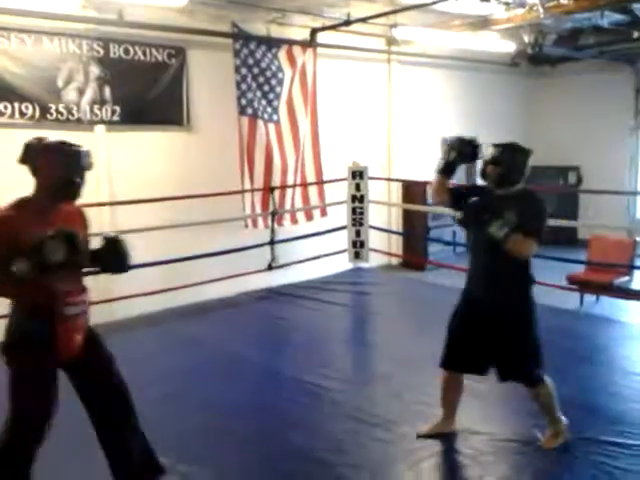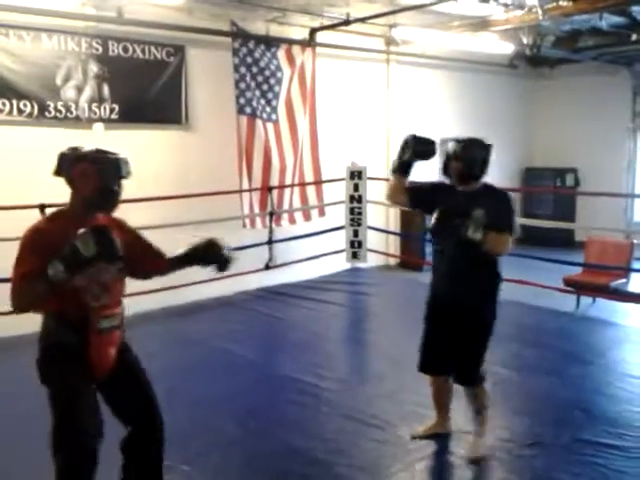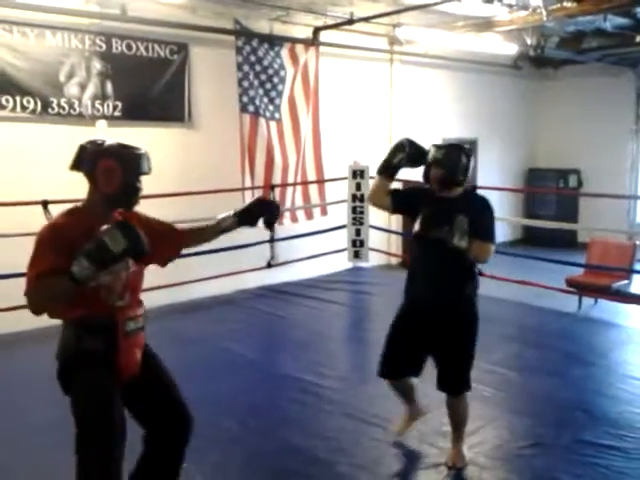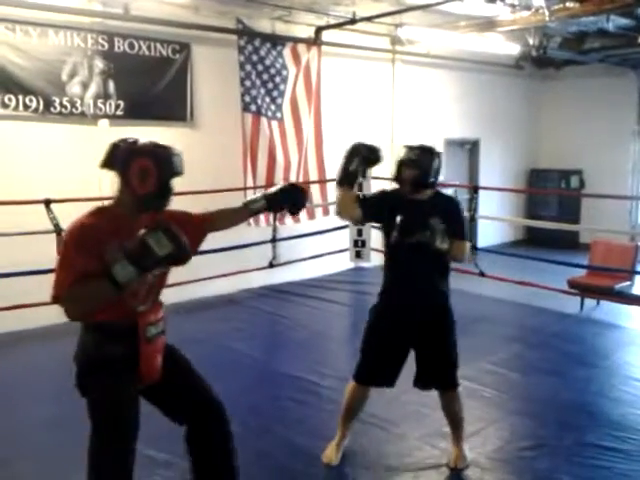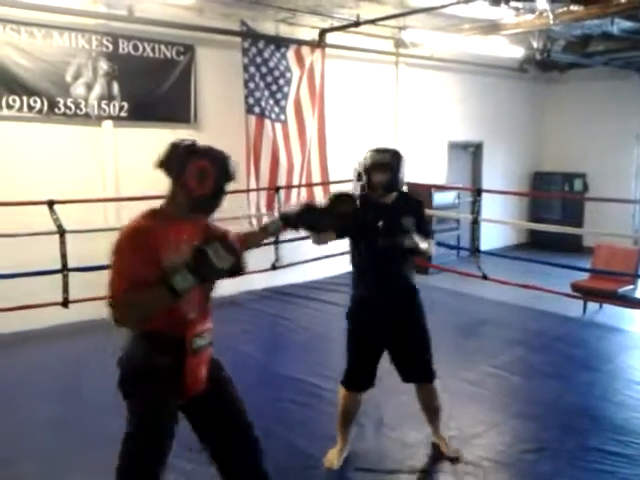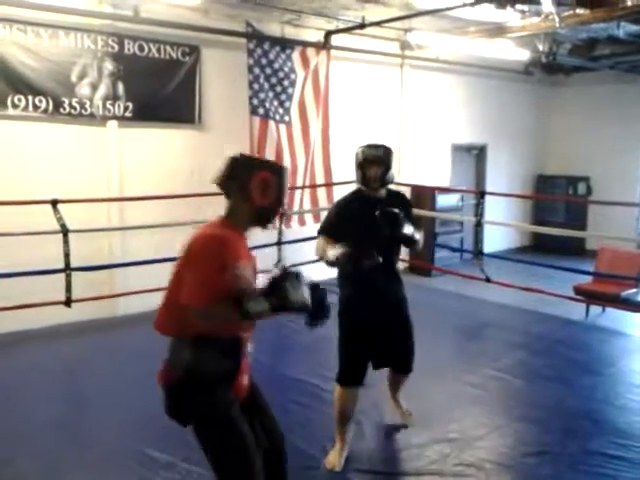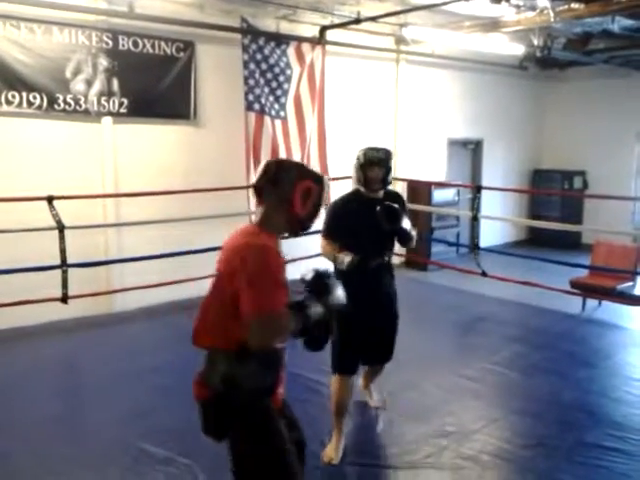
dt=0.2s
person 1, frame 1
left shoulder: (75, 215)
left wrist: (104, 257)
right wrist: (31, 264)
left hip: (76, 328)
right hip: (34, 333)
left knee: (117, 406)
right knee: (29, 425)
person 1, frame 2
left shoulder: (114, 227)
right shoulder: (44, 234)
left elbow: (151, 266)
right elbow: (21, 301)
left wrist: (193, 256)
right wrist: (64, 268)
left hip: (110, 342)
right hip: (68, 350)
left knee: (148, 426)
right knee: (80, 440)
person 1, frame 3
left shoulder: (131, 222)
right shoulder: (60, 231)
left elbow: (187, 238)
right elbow: (38, 301)
left wrist: (239, 218)
right wrist: (89, 263)
left hip: (132, 346)
right hip: (89, 353)
left knee: (174, 422)
right knee: (103, 451)
person 1, frame 4
left shoulder: (158, 221)
right shoulder: (87, 231)
left elbow: (214, 221)
right elbow: (74, 307)
left wrist: (267, 201)
right wrist: (130, 266)
left hip: (151, 347)
right hip: (108, 357)
left knee: (210, 417)
person 1, frame 5
left shoulder: (200, 228)
right shoulder: (141, 236)
left elbow: (235, 244)
right elbow: (125, 313)
left wrist: (283, 222)
right wrist: (190, 274)
left hip: (196, 361)
right hip: (154, 365)
left knee: (240, 447)
person 1, frame 6
left shoulder: (235, 239)
right shoulder: (213, 241)
right elbow: (202, 317)
left wrist: (289, 295)
right wrist: (266, 301)
left hip: (231, 370)
right hip: (200, 375)
left knee: (272, 450)
person 1, frame 7
left shoulder: (247, 239)
right shoulder: (260, 250)
right elbow: (264, 333)
left hip: (253, 383)
right hip: (240, 392)
left knee: (292, 449)
person 2, frame 1
left shoulder: (530, 204)
right shoulder: (482, 195)
left elbow: (525, 250)
right elbow: (438, 195)
left wrist: (490, 226)
right wrist: (450, 163)
left hip: (511, 300)
right hip: (476, 293)
left knee: (527, 372)
right knee: (453, 362)
left ankle: (557, 423)
right ankle: (447, 421)
person 2, frame 2
left shoulder: (496, 199)
right shoulder: (441, 192)
left elbow: (501, 246)
right elbow: (395, 195)
left wrist: (467, 227)
right wrist: (404, 162)
left hip: (476, 298)
right hip: (442, 293)
left knee: (466, 372)
right knee: (435, 365)
left ankle: (480, 428)
right ankle: (442, 420)
person 2, frame 3
left shoulder: (476, 205)
right shoulder: (420, 196)
left elbow: (483, 254)
right elbow: (376, 198)
left wrist: (451, 236)
right wrist: (391, 165)
left hip: (457, 306)
right hip: (417, 300)
left knee: (454, 383)
right knee: (393, 368)
left ankle: (457, 444)
right ankle: (413, 408)
person 2, frame 4
left shoulder: (447, 206)
right shoulder: (390, 200)
left elbow: (461, 252)
right elbow: (346, 211)
left wrist: (431, 238)
right wrist: (350, 174)
left hip: (433, 306)
right hip: (392, 303)
left knee: (446, 382)
right knee: (365, 376)
left ankle: (457, 444)
right ankle: (340, 436)
person 2, frame 5
left shoulder: (411, 205)
right shoulder: (356, 208)
left elbow: (428, 246)
right elbow: (322, 235)
left wrist: (409, 239)
right wrist: (323, 220)
left hip: (405, 301)
right hip: (367, 304)
left knee: (423, 374)
right knee: (354, 381)
left ankle: (437, 434)
right ankle: (341, 442)
person 2, frame 6
left shoulder: (399, 201)
right shoulder: (346, 207)
left elbow: (415, 242)
right elbow: (323, 247)
left wrist: (403, 229)
right wrist: (340, 256)
left hip: (392, 295)
right hip: (357, 300)
left knee: (402, 362)
right knee: (349, 376)
left ankle: (394, 398)
right ankle: (341, 442)
person 2, frame 7
left shoulder: (394, 201)
right shoulder: (343, 206)
left elbow: (409, 241)
right elbow: (328, 248)
left wrist: (401, 224)
right wrist: (351, 262)
left hip: (383, 289)
right hip: (352, 294)
left knee: (382, 353)
right knee: (344, 366)
left ankle: (367, 384)
right ankle: (337, 435)
